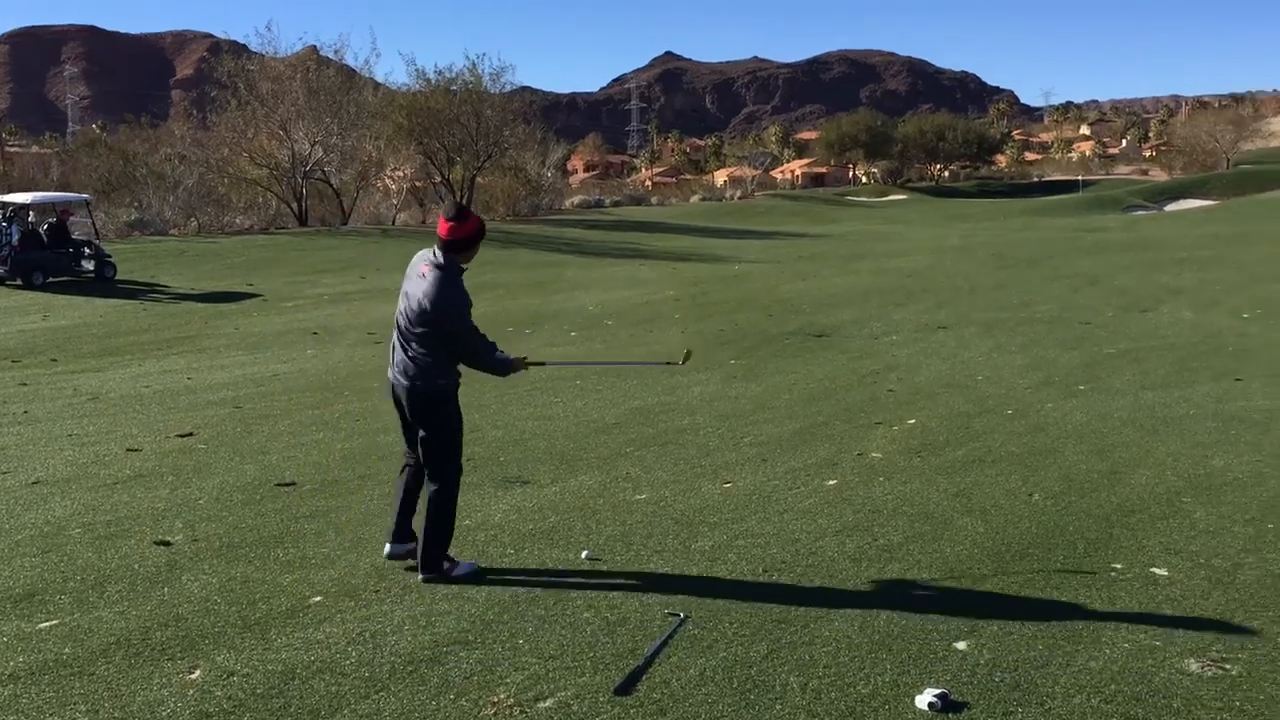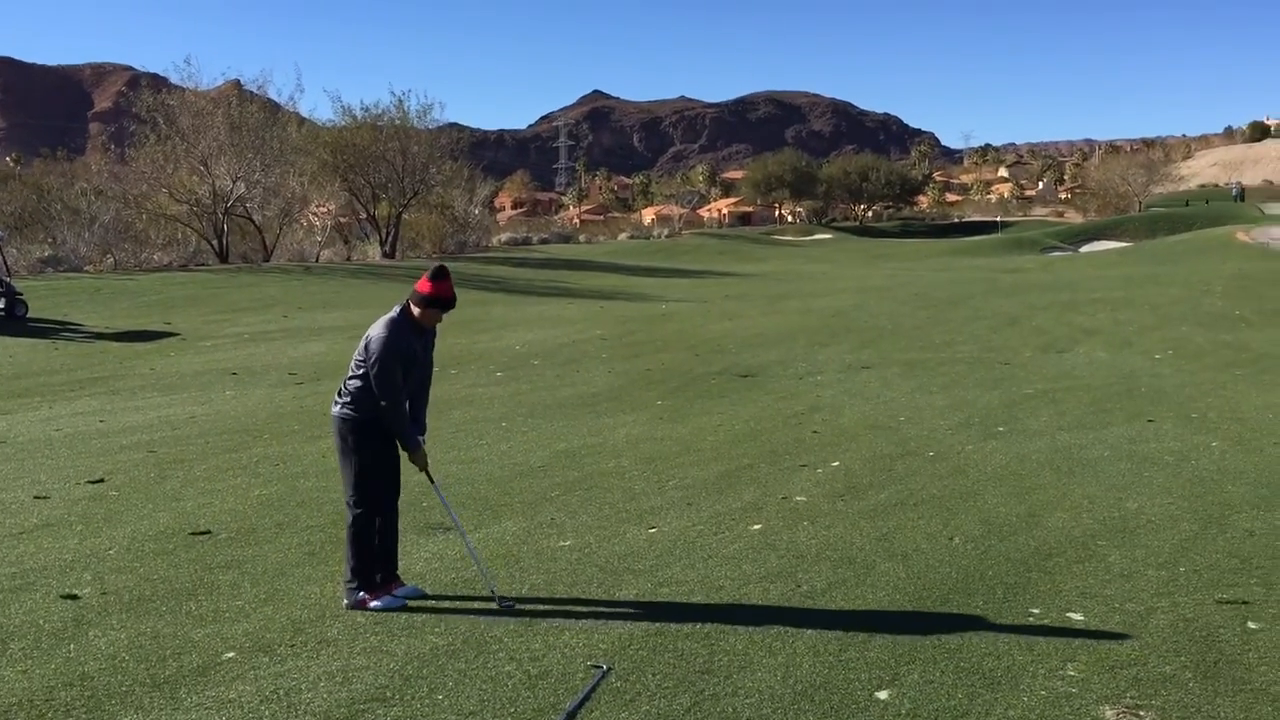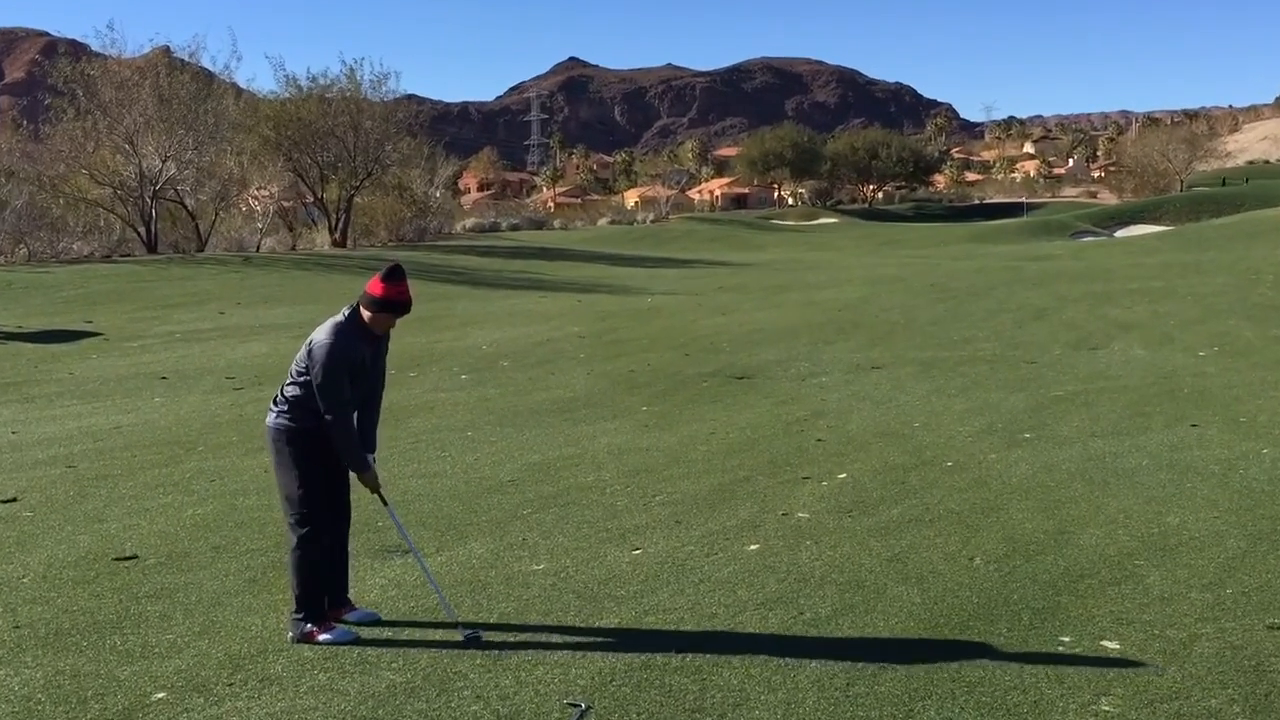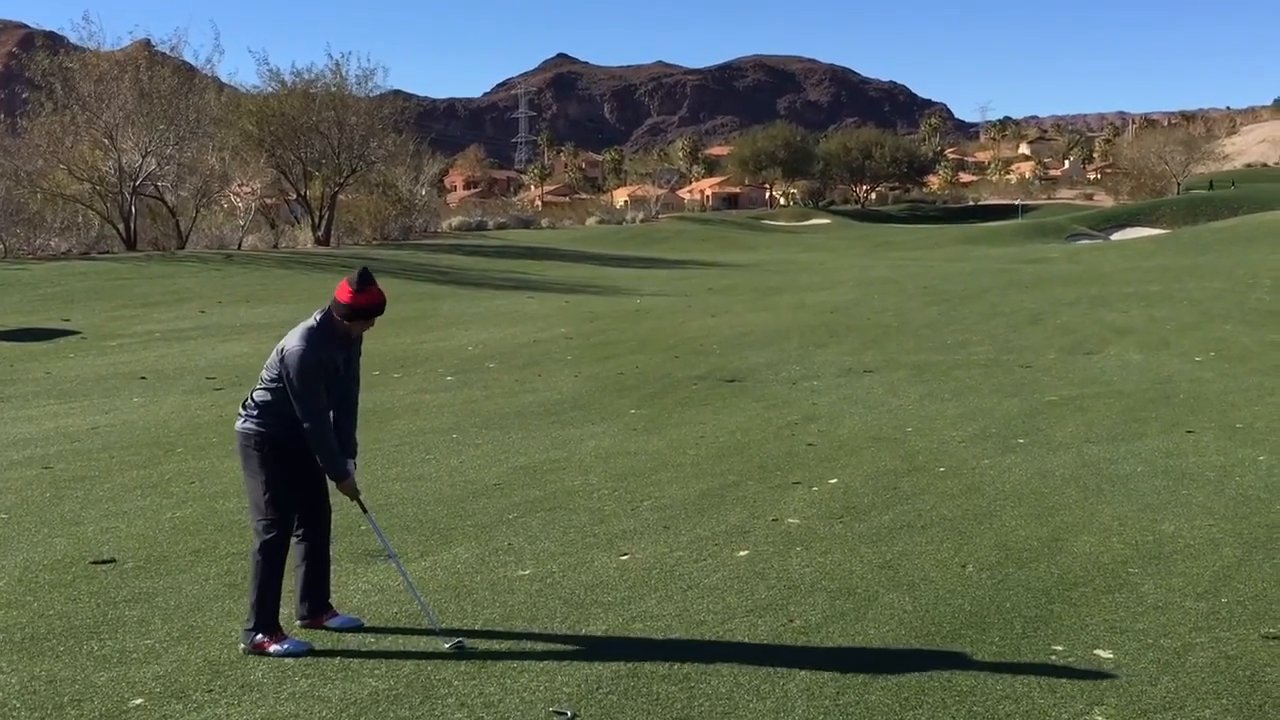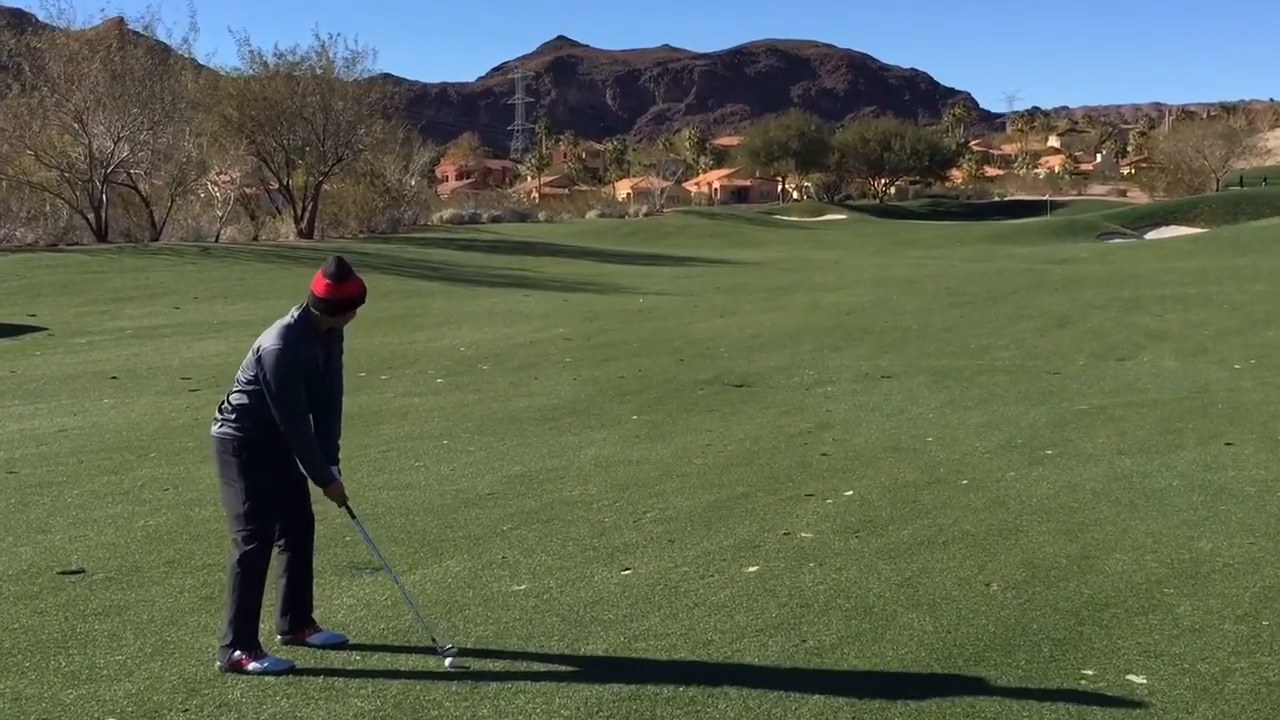
dt=1s
person 1, frame 1
left shoulder: (421, 260)
right shoulder: (450, 293)
right elbow: (469, 349)
left wrist: (497, 355)
right wrist: (507, 365)
left hip: (402, 379)
right hip: (432, 389)
left knee: (419, 459)
right knee: (443, 473)
left ankle: (401, 538)
right ankle: (433, 562)
person 1, frame 2
left shoulder: (424, 330)
right shoulder: (386, 336)
left elbow: (419, 386)
right elbow: (390, 399)
left wrist: (417, 436)
right wrist: (411, 446)
left hip: (380, 421)
right hip: (356, 421)
left knee: (387, 501)
right knee: (364, 504)
left ankle: (385, 578)
right ankle: (358, 589)
person 1, frame 3
left shoulder: (376, 335)
right shoulder: (331, 342)
left elbow: (370, 396)
right elbow: (336, 412)
left wrist: (366, 454)
right wrist: (360, 467)
left hip: (323, 431)
right hip: (294, 431)
left knee: (338, 517)
right knee: (310, 523)
left ankle: (335, 603)
right ankle: (307, 620)
person 1, frame 4
left shoulder: (348, 337)
right shoulder: (303, 348)
left elbow: (345, 401)
right elbow: (315, 418)
left wrist: (347, 460)
right wrist: (339, 474)
left hip: (295, 435)
right hip: (264, 437)
left knee: (316, 518)
right knee: (275, 529)
left ankle: (314, 609)
right ankle: (259, 631)
person 1, frame 5
left shoulder: (329, 334)
right shoulder: (281, 347)
left elbow: (328, 401)
right elbow: (295, 421)
left wrist: (331, 464)
right wrist: (324, 478)
left hip: (275, 440)
right hip: (243, 443)
left knee: (299, 527)
right knee: (255, 540)
left ankle: (295, 624)
right ankle: (237, 648)
